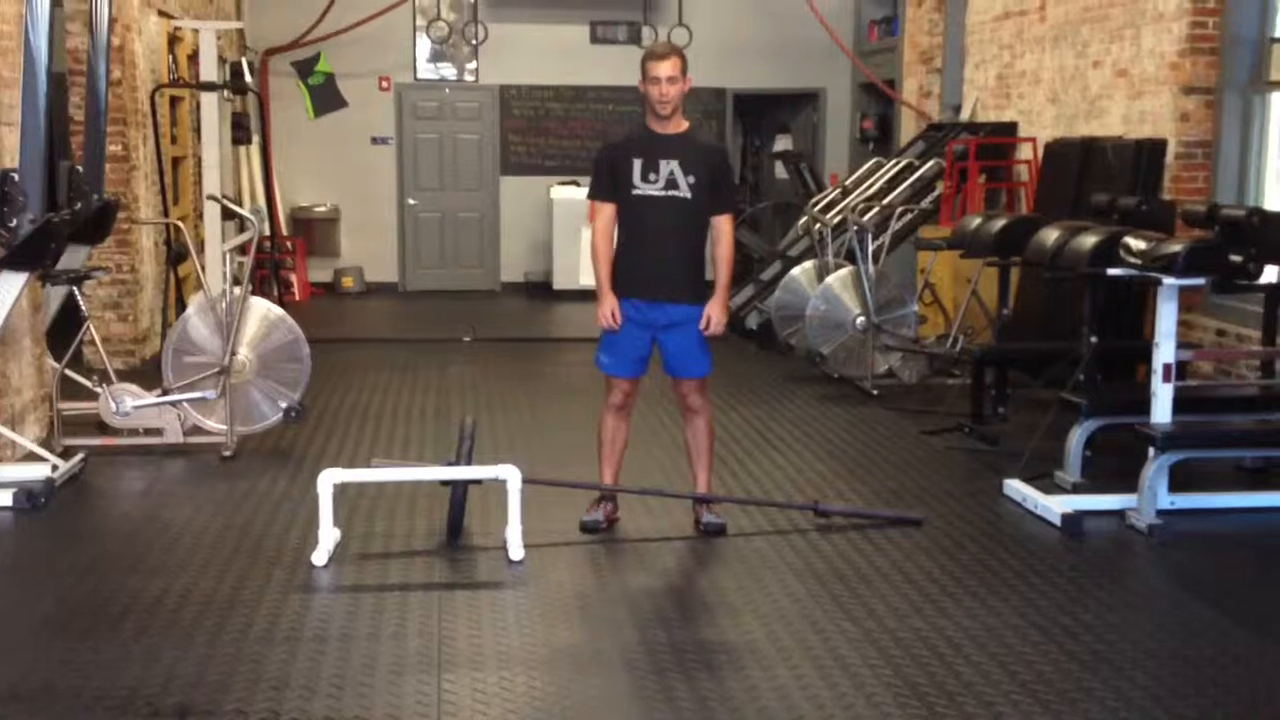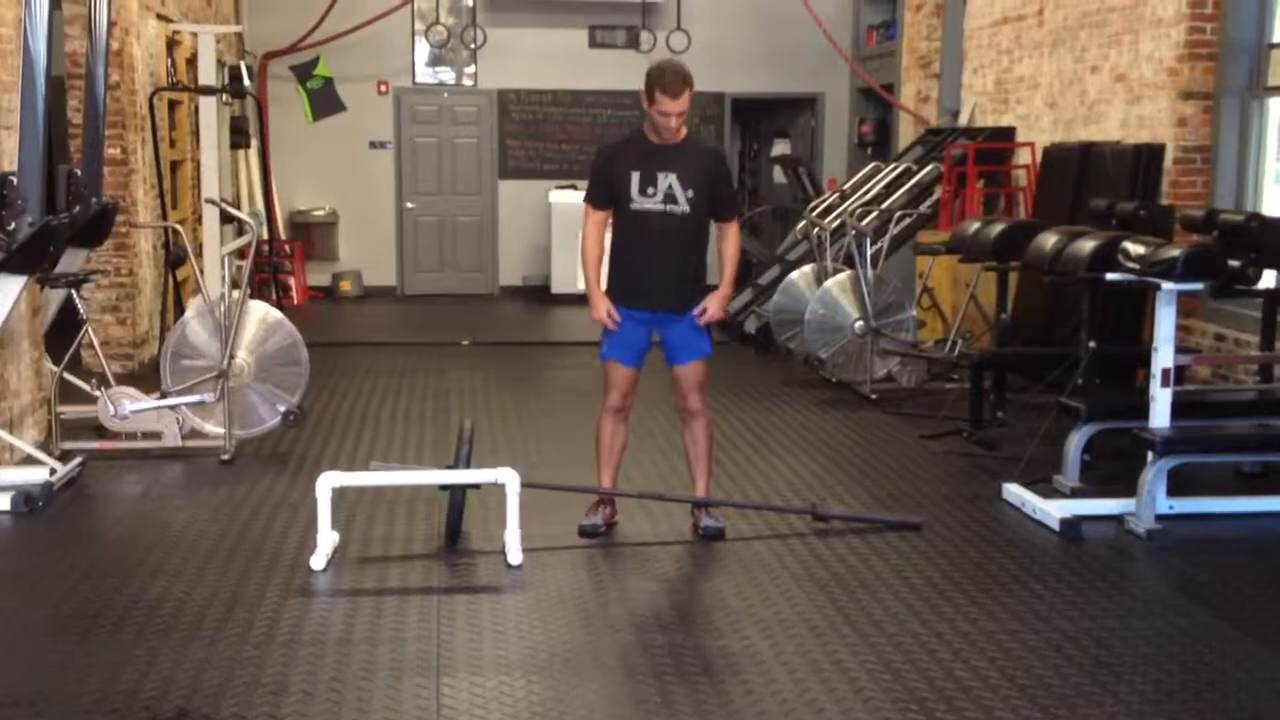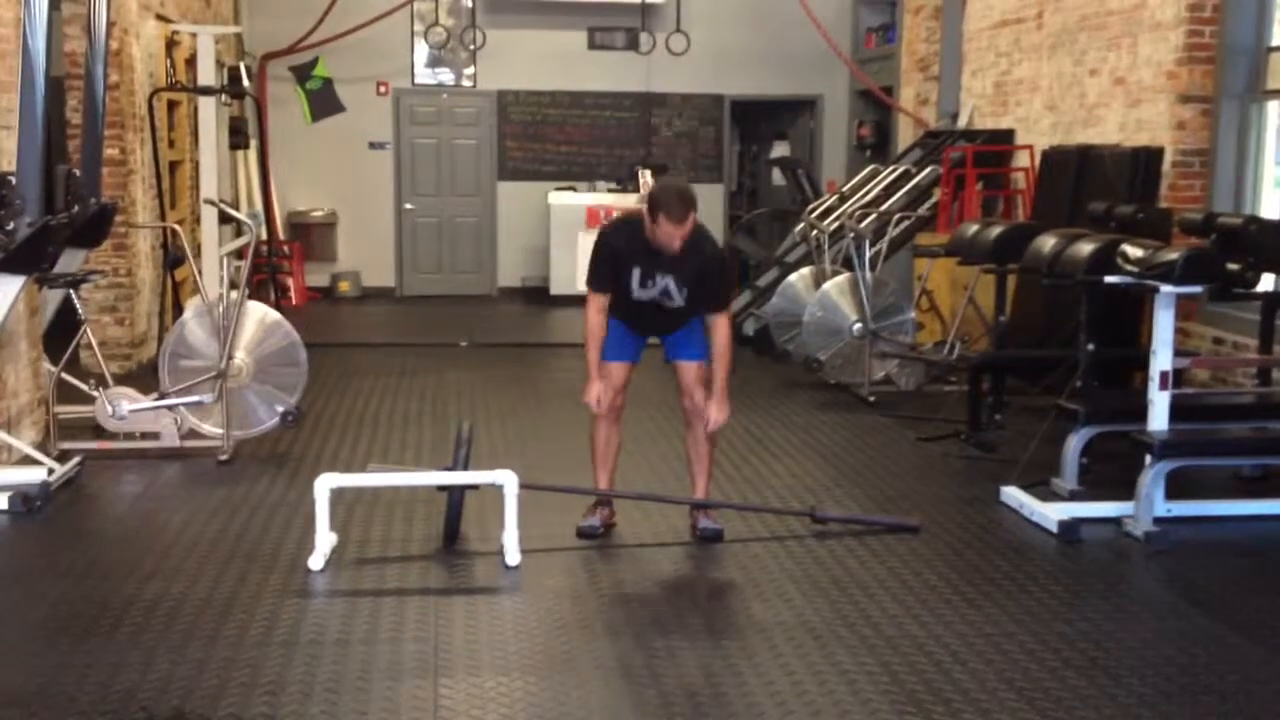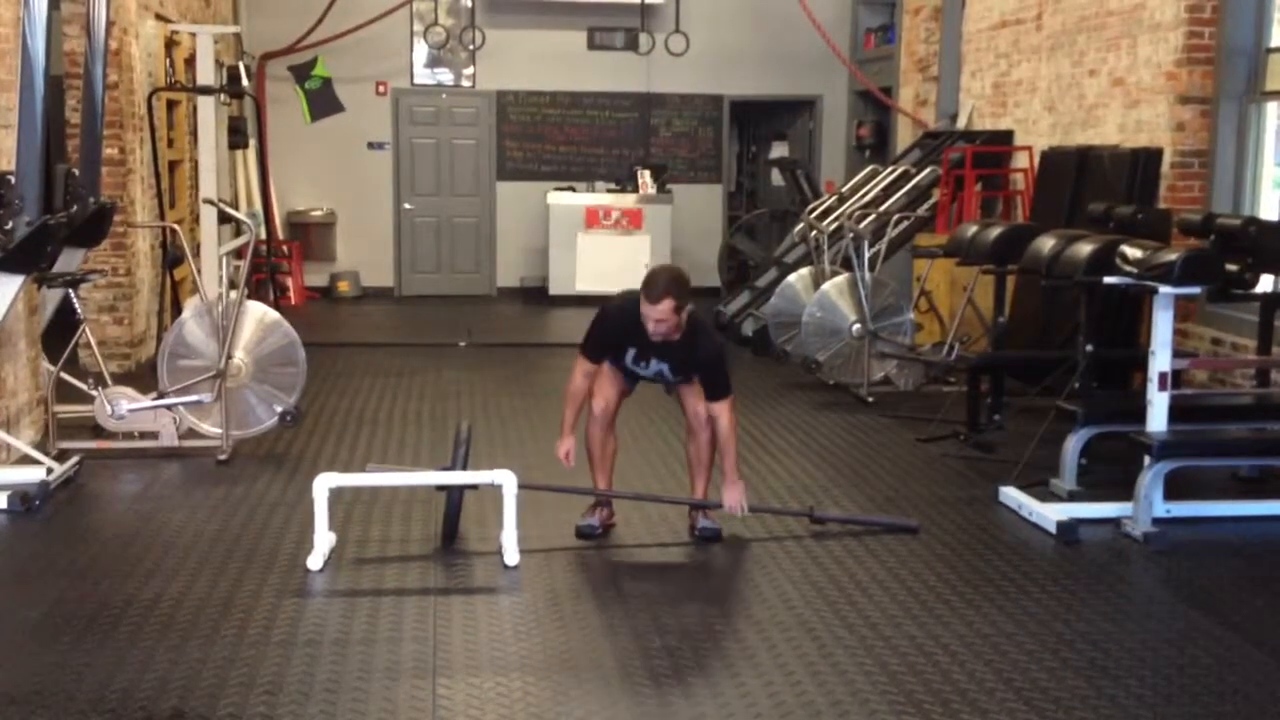
dt=0.5s
person 1, frame 1
left shoulder: (710, 156)
right shoulder: (617, 153)
left elbow: (722, 230)
right elbow: (603, 226)
left wrist: (720, 297)
right wrist: (604, 292)
left hip: (687, 304)
right hip: (629, 301)
left knee: (694, 400)
right knee: (618, 397)
left ankle: (703, 499)
right ankle: (607, 497)
person 1, frame 2
left shoulder: (709, 160)
right shoulder: (614, 157)
left elbow: (729, 228)
right elbow: (594, 225)
left wrist: (723, 290)
right wrist: (594, 292)
left hip: (688, 306)
right hip: (626, 305)
left knee: (693, 402)
right knee: (616, 400)
left ankle: (702, 503)
right ankle: (605, 501)
person 1, frame 3
left shoulder: (706, 252)
right shoulder: (616, 238)
left elbow: (719, 322)
right elbow: (596, 308)
left wrist: (719, 396)
right wrist: (594, 378)
left hip: (683, 321)
right hip: (626, 319)
left knee: (696, 403)
right knee: (608, 403)
left ankle: (700, 506)
right ankle: (603, 503)
person 1, frame 4
left shoulder: (704, 343)
right shoulder: (616, 314)
left elbow: (722, 414)
right elbow: (584, 372)
left wrist: (732, 480)
right wrist: (567, 432)
left hip: (680, 370)
right hip: (624, 362)
left knee: (701, 415)
right knee: (600, 408)
left ankle: (699, 508)
right ankle: (602, 504)
